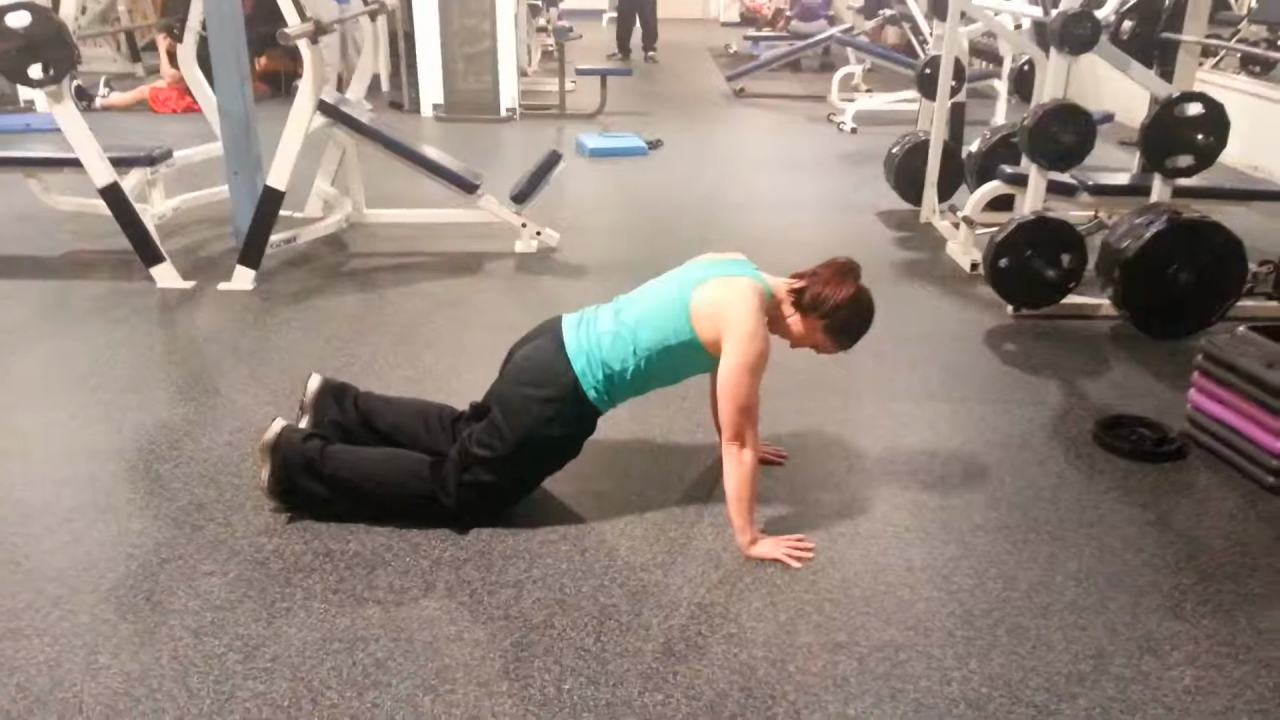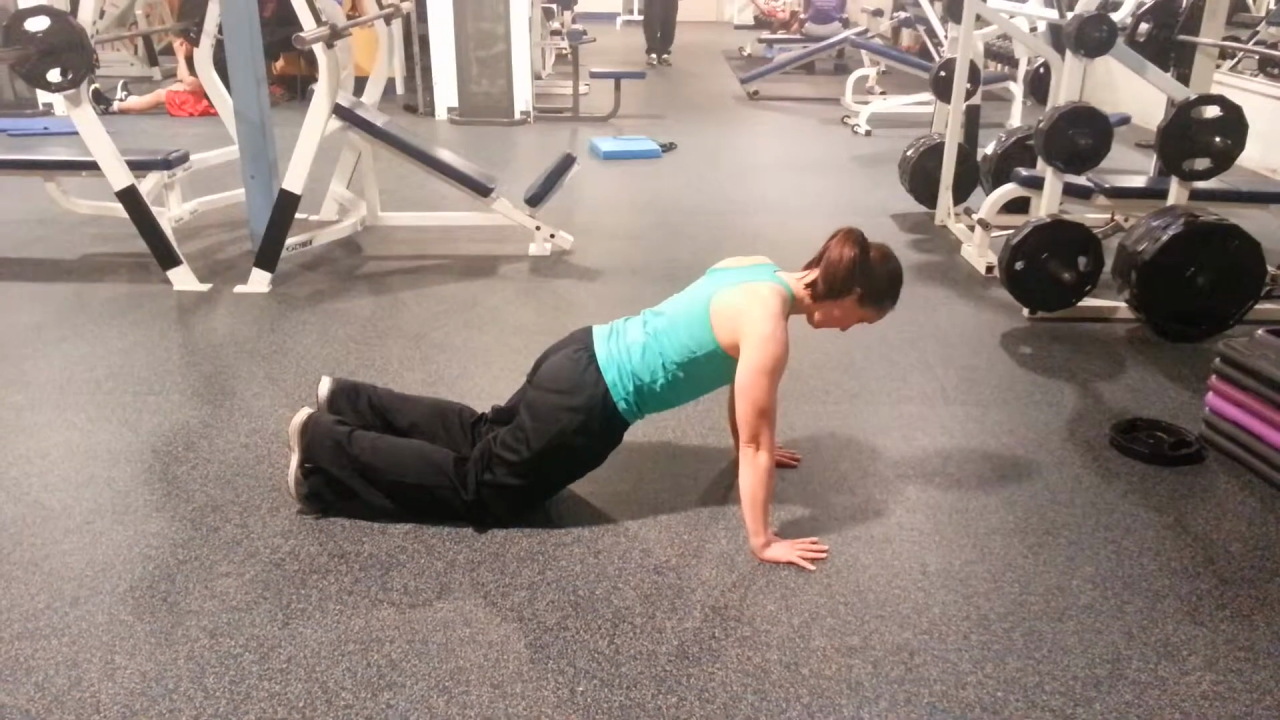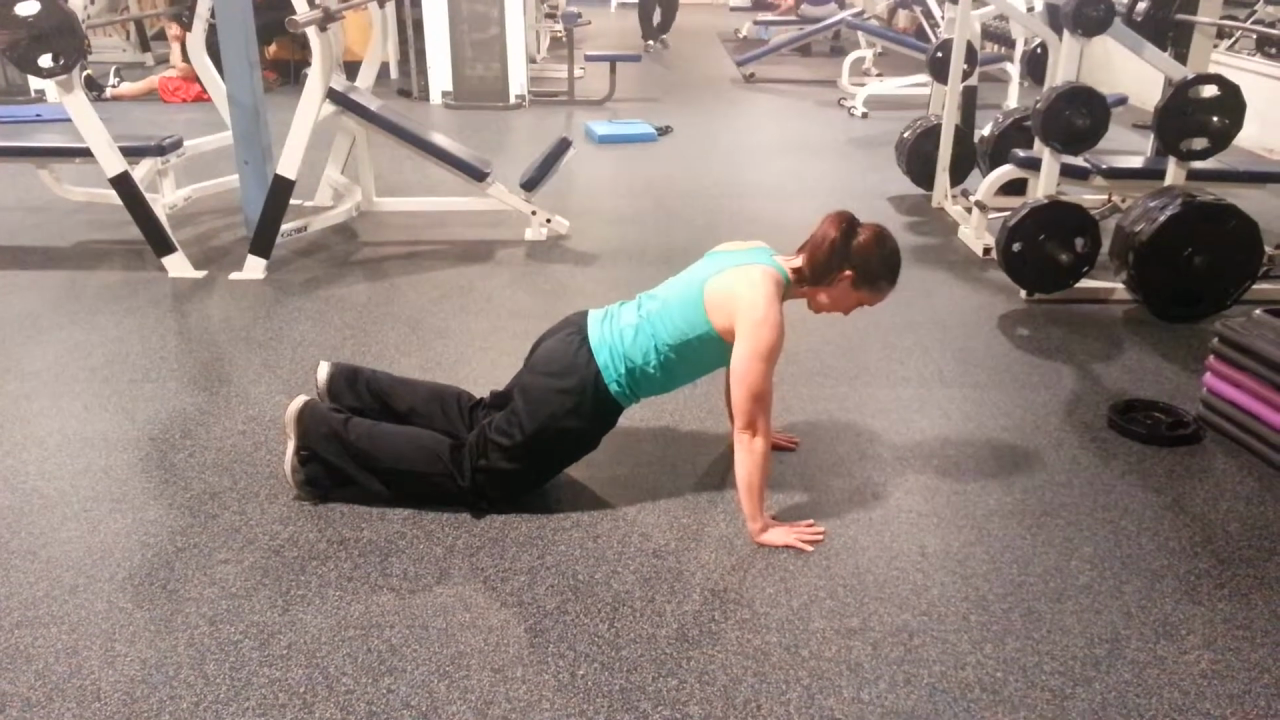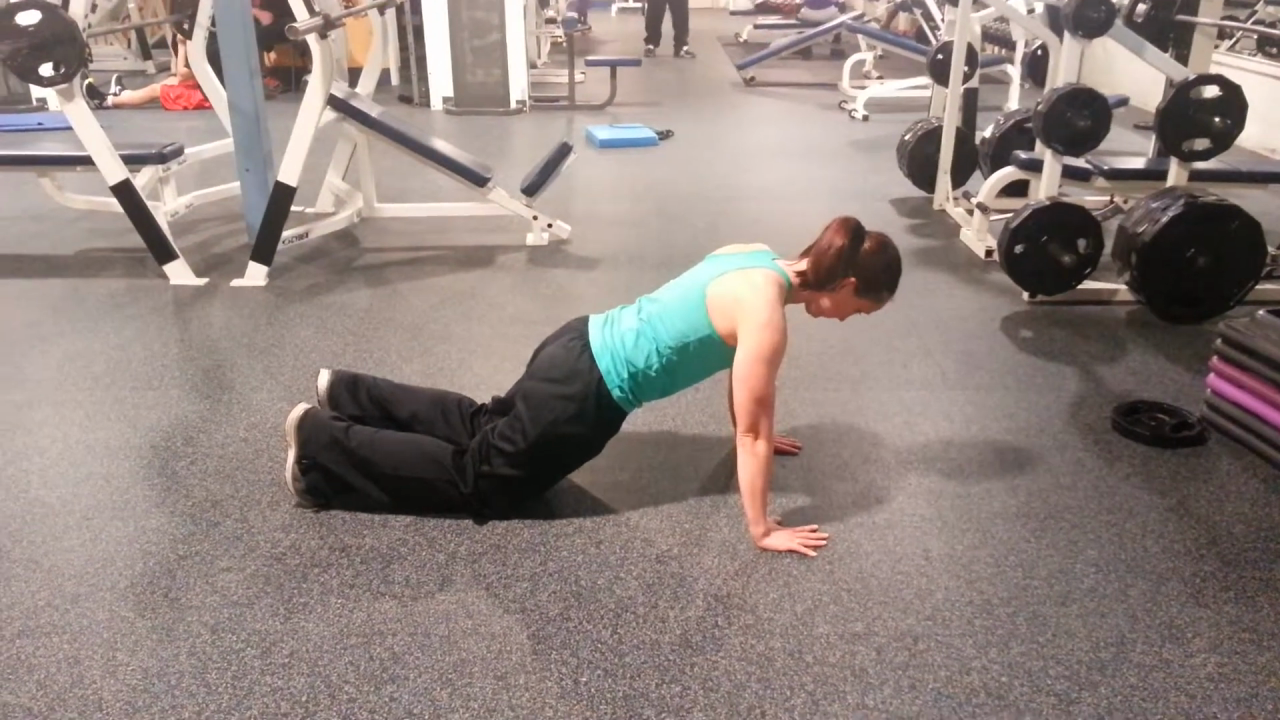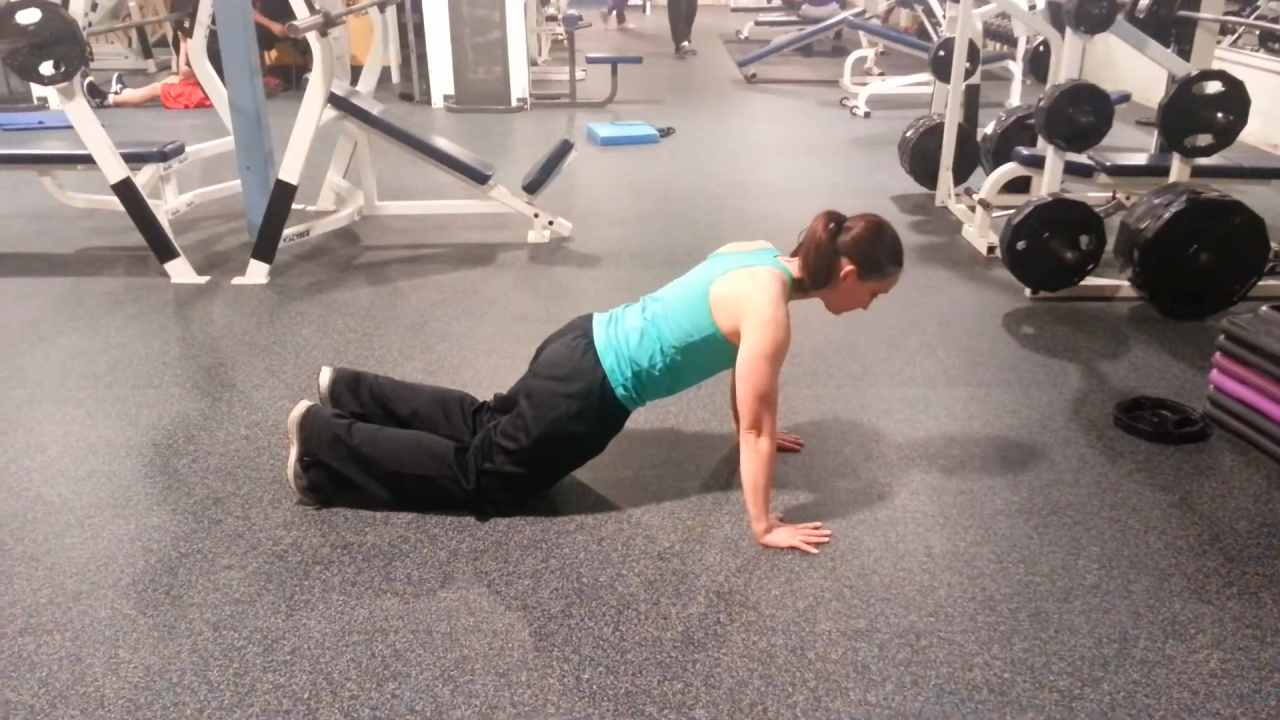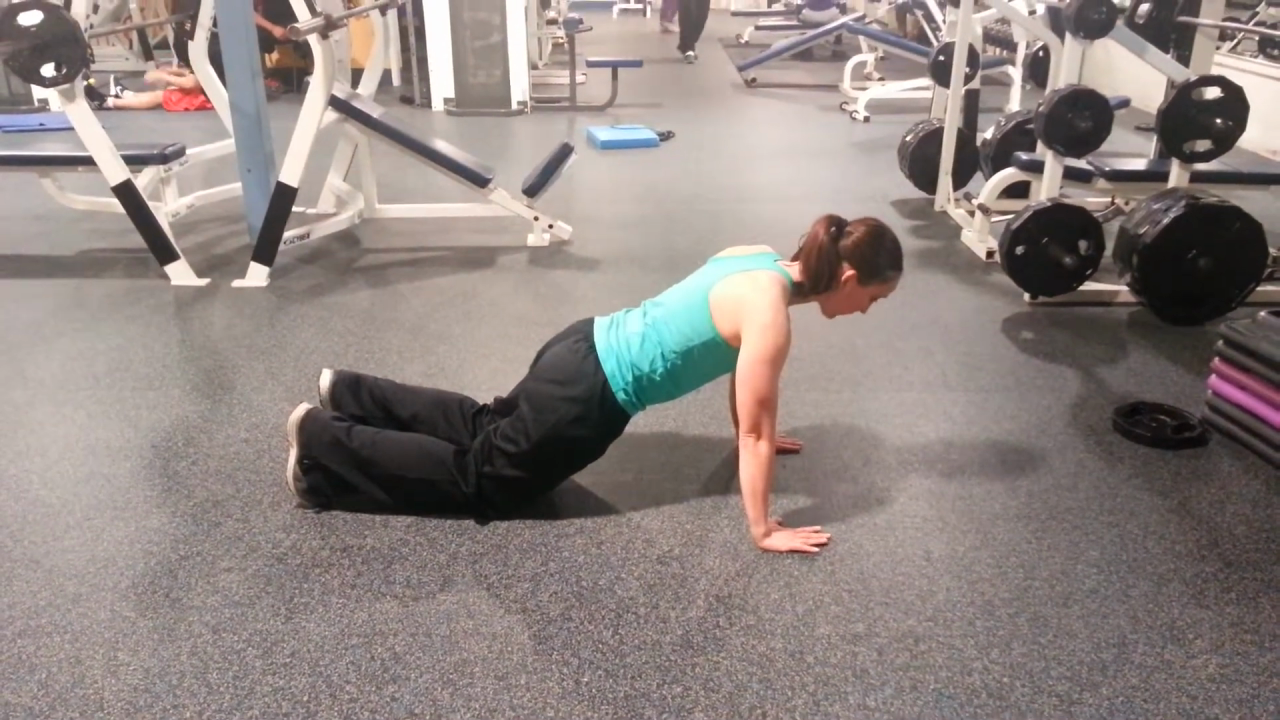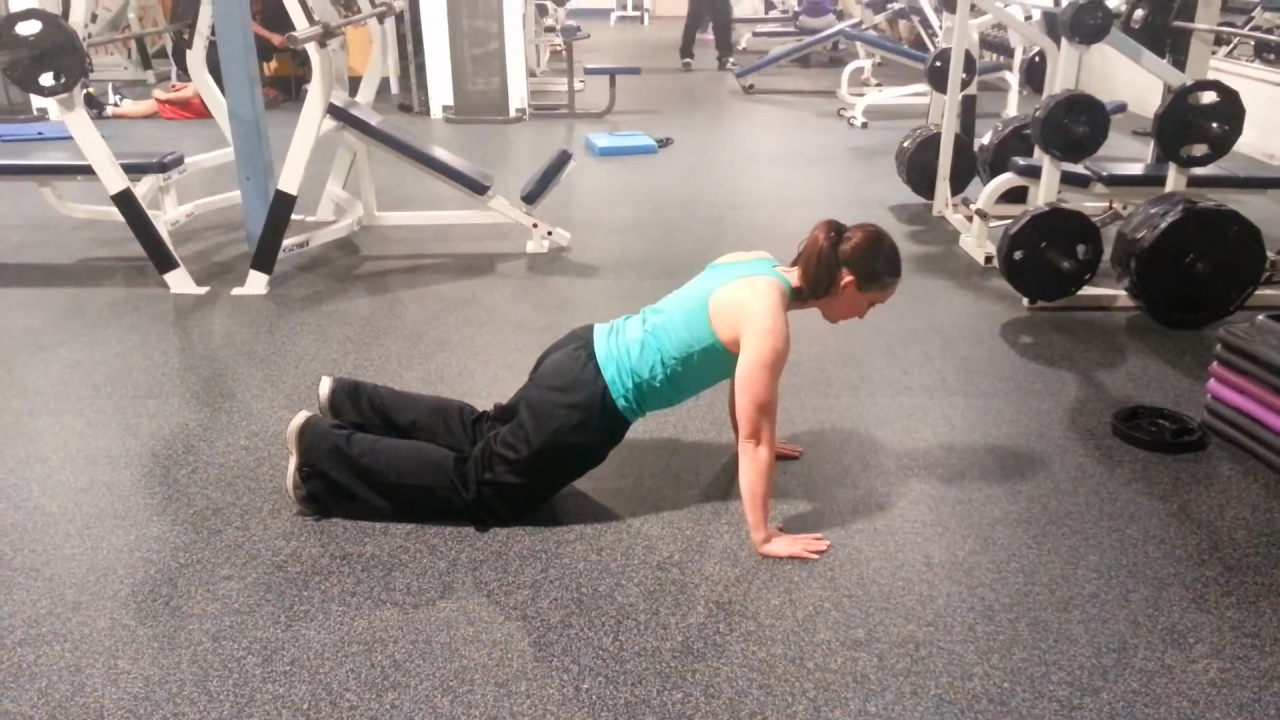
dt=0.7s
person 1, frame 1
left shoulder: (737, 268)
right shoulder: (748, 324)
right elbow: (736, 443)
left wrist: (740, 445)
right wrist: (748, 538)
left hip: (557, 347)
right hip: (559, 390)
left knee: (468, 436)
right knee: (458, 489)
left ankle: (336, 404)
right ankle: (296, 457)
person 1, frame 2
left shoulder: (758, 269)
right shoulder: (768, 325)
right elbow: (756, 443)
left wrist: (752, 445)
right wrist: (762, 541)
left hip: (587, 357)
right hip: (589, 402)
left knee: (484, 438)
right knee: (478, 488)
left ankle: (346, 403)
right ankle: (323, 445)
person 1, frame 3
left shoulder: (756, 255)
right shoulder: (763, 310)
right elbow: (749, 430)
left wrist: (752, 429)
right wrist: (758, 525)
left hip: (583, 343)
right hip: (583, 385)
left knee: (480, 422)
right knee: (473, 472)
left ankle: (345, 387)
right ankle: (319, 430)
person 1, frame 4
left shoulder: (757, 257)
right shoulder: (765, 312)
right elbow: (754, 429)
left wrist: (754, 433)
right wrist: (761, 528)
left hip: (584, 347)
right hip: (586, 390)
left knee: (483, 429)
right knee: (477, 477)
left ankle: (347, 395)
right ankle: (320, 439)
person 1, frame 5
left shoulder: (761, 255)
right shoulder: (769, 310)
right elbow: (757, 428)
left wrist: (754, 430)
right wrist: (764, 526)
left hip: (588, 346)
right hip: (590, 388)
left knee: (485, 426)
right knee: (478, 474)
left ankle: (348, 391)
right ankle: (321, 437)
person 1, frame 6
left shoulder: (762, 259)
right shoulder: (770, 314)
right elbow: (757, 434)
left wrist: (752, 433)
right wrist: (763, 531)
left hip: (590, 348)
right hip: (589, 395)
left knee: (484, 429)
right knee: (479, 480)
left ankle: (345, 395)
right ankle: (320, 442)
person 1, frame 7
left shoulder: (760, 263)
right shoulder: (768, 319)
right elbow: (756, 438)
left wrist: (751, 440)
right wrist: (763, 536)
left hip: (589, 357)
right hip: (589, 401)
left knee: (484, 435)
right knee: (479, 486)
left ankle: (346, 401)
right ankle: (320, 449)
